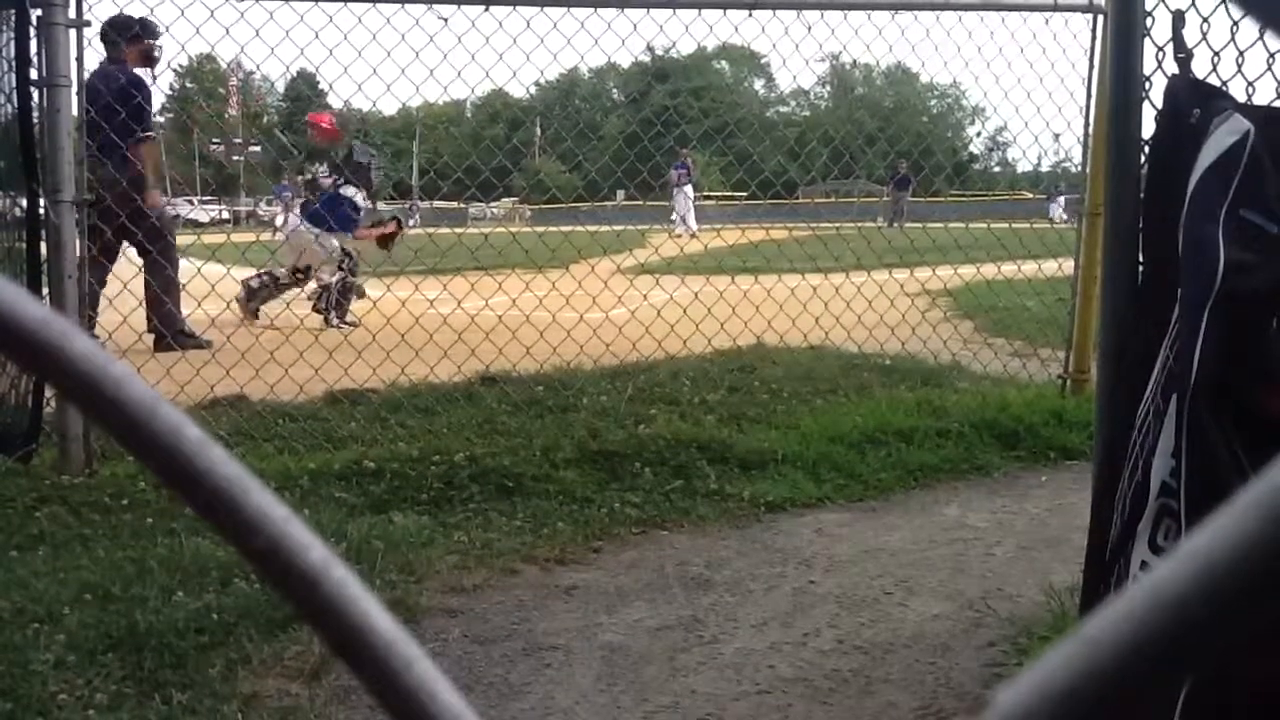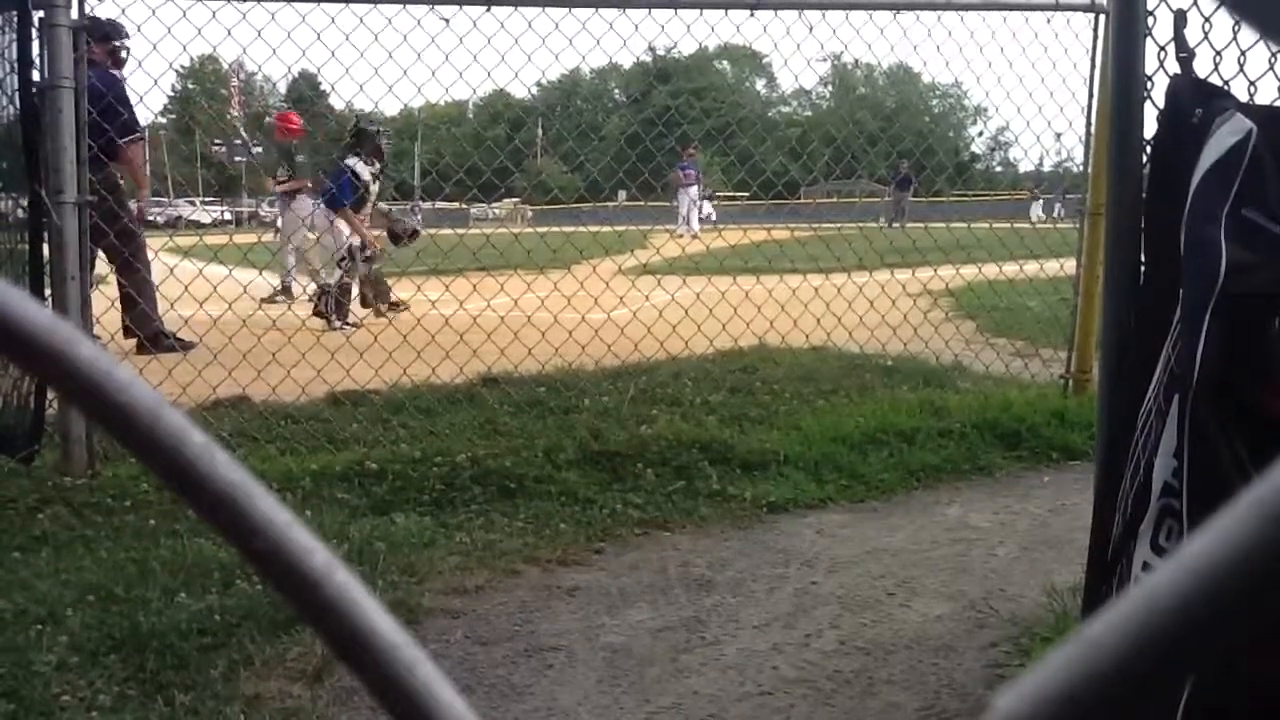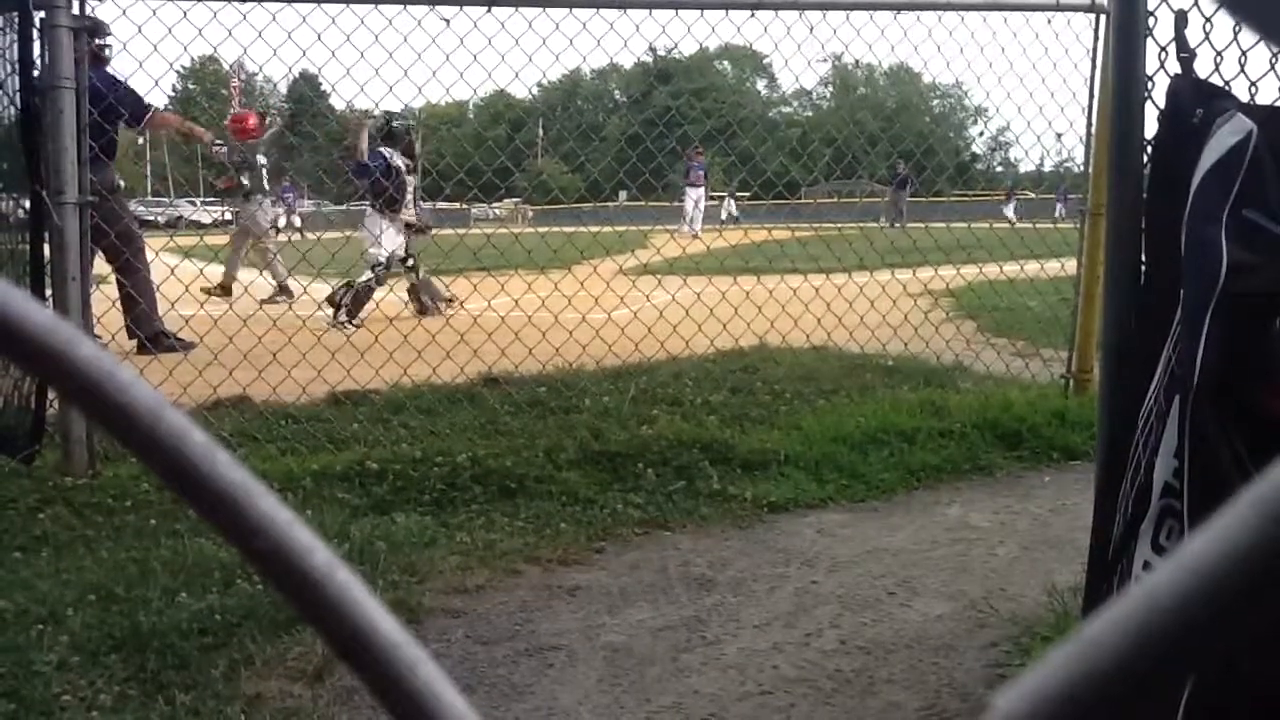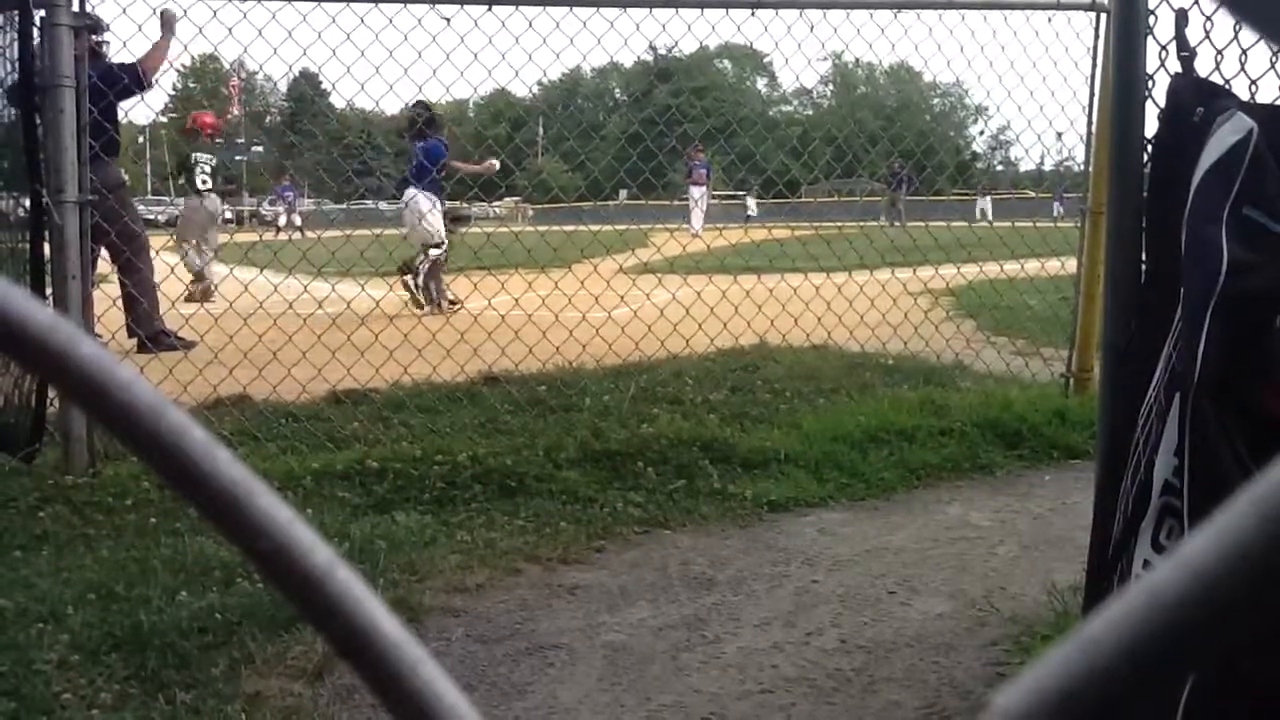
dt=0.4s
person 1, frame 1
left shoulder: (94, 81)
right shoulder: (131, 83)
left elbow: (98, 133)
right elbow: (141, 140)
right wrist: (151, 189)
left hip: (97, 179)
right hip: (127, 180)
left knee: (98, 257)
right knee: (161, 252)
right ankle: (169, 332)
person 1, frame 2
right shoulder: (106, 83)
right elbow: (128, 141)
right wrist: (142, 189)
right hip: (98, 183)
right knee: (132, 257)
right ankle: (150, 334)
person 1, frame 3
right shoulder: (100, 81)
right elbow: (148, 116)
right wrist: (191, 129)
right hip: (95, 182)
right knee: (130, 256)
right ankle: (151, 335)
person 1, frame 4
right shoulder: (96, 75)
right elbow: (144, 71)
right wrist: (167, 33)
right hip: (100, 178)
right knee: (132, 253)
right ankle: (151, 333)
person 2, frame 1
left shoulder: (349, 187)
right shoulder: (351, 197)
right elbow: (356, 233)
right wrist: (384, 229)
left hip: (302, 227)
right hip: (309, 232)
left knee: (300, 272)
right knee: (346, 265)
left ankle: (250, 294)
right ankle: (335, 316)
person 2, frame 2
left shoulder: (372, 166)
right shoulder: (351, 170)
right elbow: (344, 209)
right wrist: (364, 233)
left hip: (353, 222)
right hip: (332, 219)
left knee: (368, 254)
right knee: (345, 262)
right ankle: (335, 316)
person 2, frame 3
left shoulder: (403, 160)
right shoulder: (382, 156)
right elbow: (360, 162)
right wrist: (361, 132)
left hip: (396, 222)
right hip: (380, 221)
left knee: (410, 262)
right knee: (380, 269)
left ankle: (428, 302)
right ankle: (343, 310)
person 2, frame 4
left shoulder: (420, 146)
right shoulder: (433, 144)
right elbow: (449, 165)
right wrist: (481, 168)
left hip: (415, 199)
right hip: (424, 200)
left knee: (432, 248)
right knee: (438, 246)
left ankle: (437, 299)
right ankle: (414, 277)
person 3, frame 1
left shoulder: (335, 152)
right shoulder: (311, 152)
left wrist: (327, 182)
right wrist: (303, 179)
right hip: (311, 203)
right ankle: (322, 284)
person 3, frame 2
left shoulder: (294, 152)
right shoulder: (283, 148)
left elbow: (304, 180)
left wrist: (280, 188)
right wrist: (275, 185)
left hip: (297, 202)
right hip: (287, 202)
left knee: (287, 245)
right knee: (299, 245)
left ankle: (286, 290)
person 3, frame 3
left shoulder: (243, 150)
right shoulder: (256, 150)
left elbow: (234, 178)
left wrist: (221, 182)
left hip: (255, 203)
right hip: (254, 203)
left knee: (266, 247)
right knee: (237, 245)
left ankle: (284, 289)
right ankle: (225, 286)
person 3, frame 4
left shoulder: (189, 150)
right shoulder: (218, 154)
left elbow: (179, 173)
right elbow: (229, 184)
left hip: (194, 201)
right hip: (214, 201)
left knee: (184, 242)
right knee: (207, 246)
left ankle: (199, 276)
right ankle: (206, 287)
